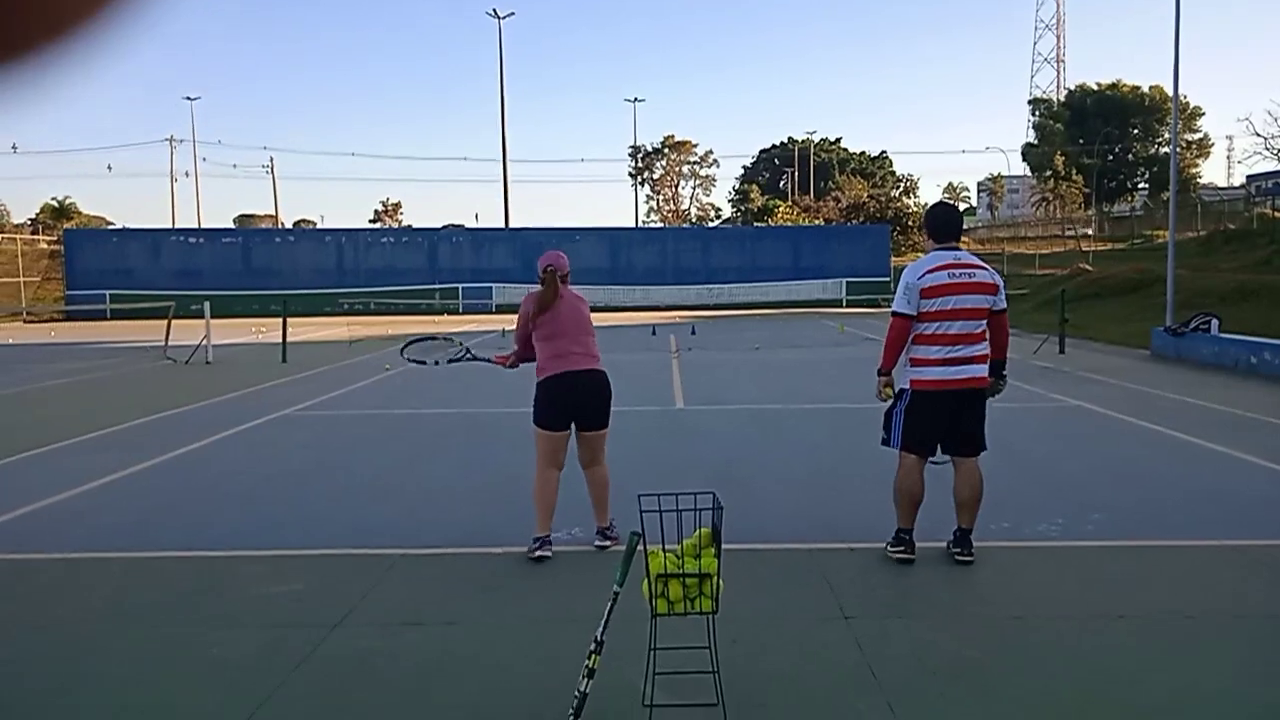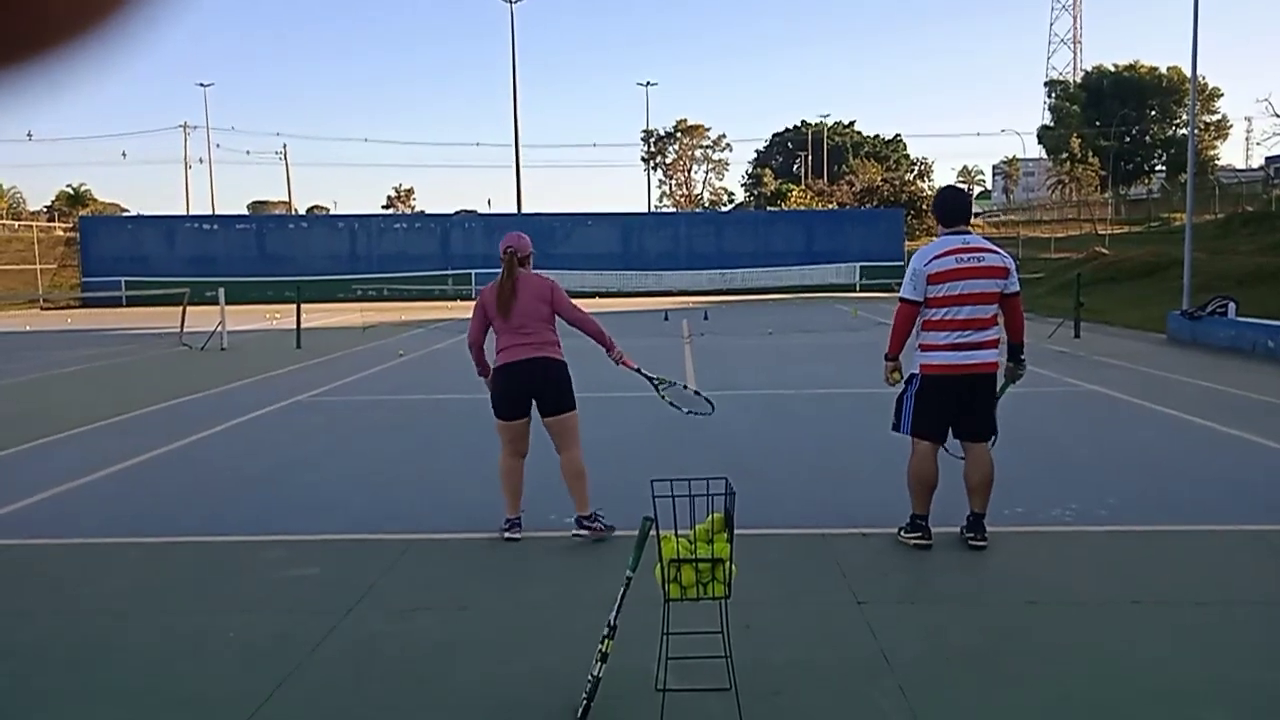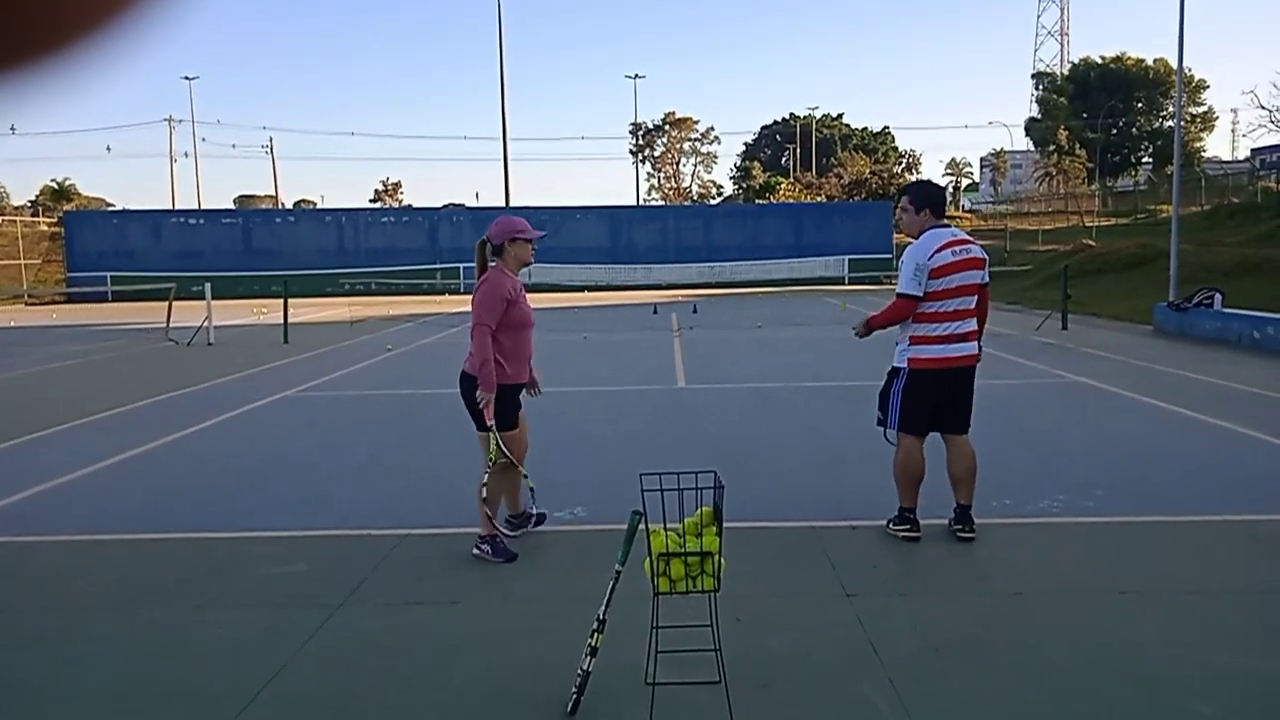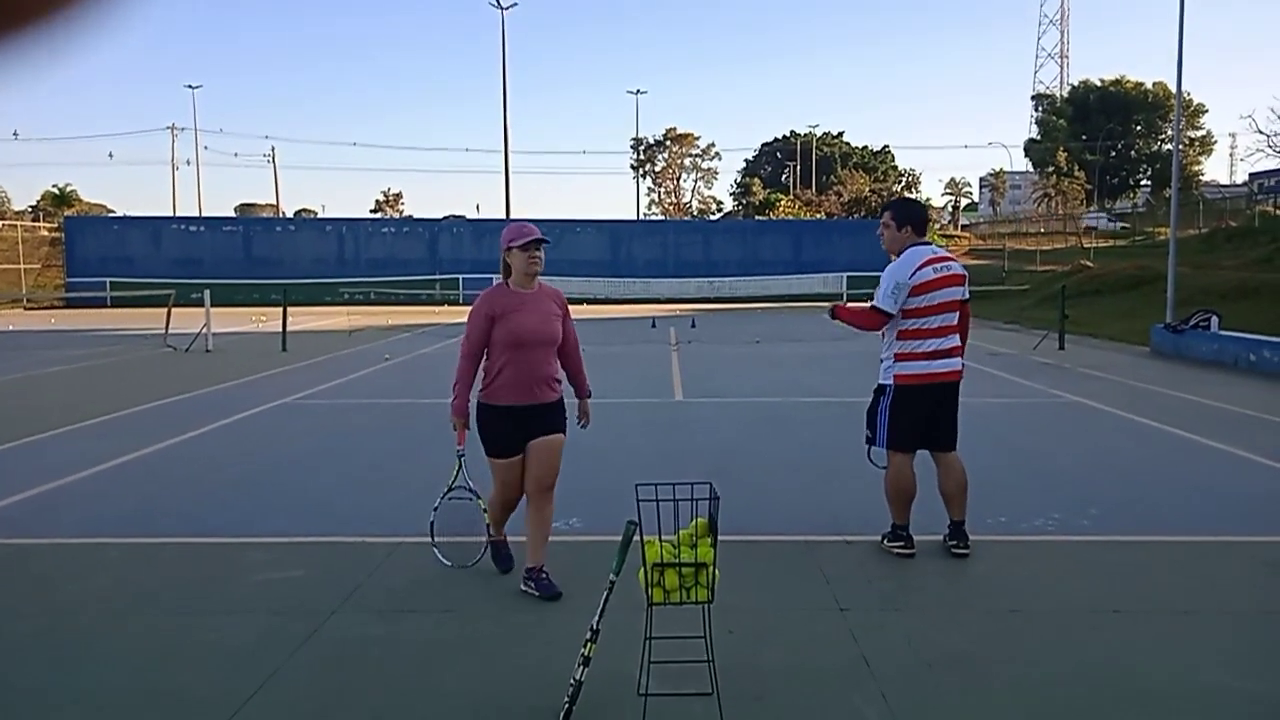
dt=0.7s
person 1, frame 1
left shoulder: (917, 272)
right shoulder: (988, 274)
left elbow: (900, 327)
right elbow: (999, 328)
left wrist: (885, 371)
right wrist: (996, 371)
left hip: (925, 384)
right hip: (972, 382)
left knee: (911, 459)
right knee: (967, 460)
left ankle: (904, 539)
right ankle: (963, 540)
person 1, frame 2
left shoulder: (925, 258)
right shoulder: (999, 258)
left elbow: (907, 314)
right elbow: (1013, 312)
left wrist: (892, 357)
right wrist: (1015, 355)
left hip: (935, 368)
right hip: (982, 367)
left knee: (924, 445)
right knee: (977, 446)
left ankle: (919, 524)
right ankle: (977, 524)
person 1, frame 3
left shoulder: (919, 251)
right shoulder: (975, 249)
left elbow: (904, 308)
right elbow: (982, 302)
left wrist: (870, 324)
right wrist: (974, 340)
left hip: (921, 361)
right hip: (963, 357)
left knee: (909, 437)
right knee: (958, 436)
left ankle: (907, 517)
right ankle: (964, 516)
person 1, frame 4
left shoulder: (901, 269)
right shoulder: (954, 265)
left elbow: (874, 320)
right elbow: (963, 320)
left wrist: (838, 311)
left hip: (905, 378)
right hip: (947, 375)
left knee: (899, 455)
right knee: (946, 453)
left ankle: (900, 533)
right ankle: (958, 532)
person 2, frame 1
left shoulder: (534, 300)
right shoulder: (580, 302)
left elbow: (523, 342)
right wrist: (520, 356)
left hip: (556, 384)
right hip: (595, 381)
left knee: (548, 466)
right knee: (594, 462)
left ankle: (542, 538)
right ankle: (604, 529)
person 2, frame 2
left shoulder: (488, 294)
right shoulder: (546, 285)
left elbow: (474, 341)
right elbow: (576, 317)
left wrist: (485, 371)
right wrist: (609, 345)
left hip: (508, 374)
right hip: (549, 369)
left knee: (512, 452)
right knee: (569, 448)
left ankle: (512, 520)
right ankle: (584, 517)
person 2, frame 3
left shoulder: (508, 282)
right shoulder: (497, 283)
right elbow: (480, 333)
left wrist: (527, 373)
right wrist: (488, 383)
left hip: (505, 387)
right hip: (490, 389)
left knee: (516, 453)
right knee: (501, 462)
left ankle: (515, 516)
right ankle: (486, 539)
person 2, frame 4
left shoulder: (555, 299)
right shoulder: (491, 301)
left elbow: (570, 350)
right elbow: (470, 354)
left wrist: (582, 393)
right wrist: (459, 405)
left hip: (548, 409)
right hip: (499, 411)
left knee: (542, 490)
right knee: (509, 491)
left ankle: (535, 572)
right ankle: (496, 536)
